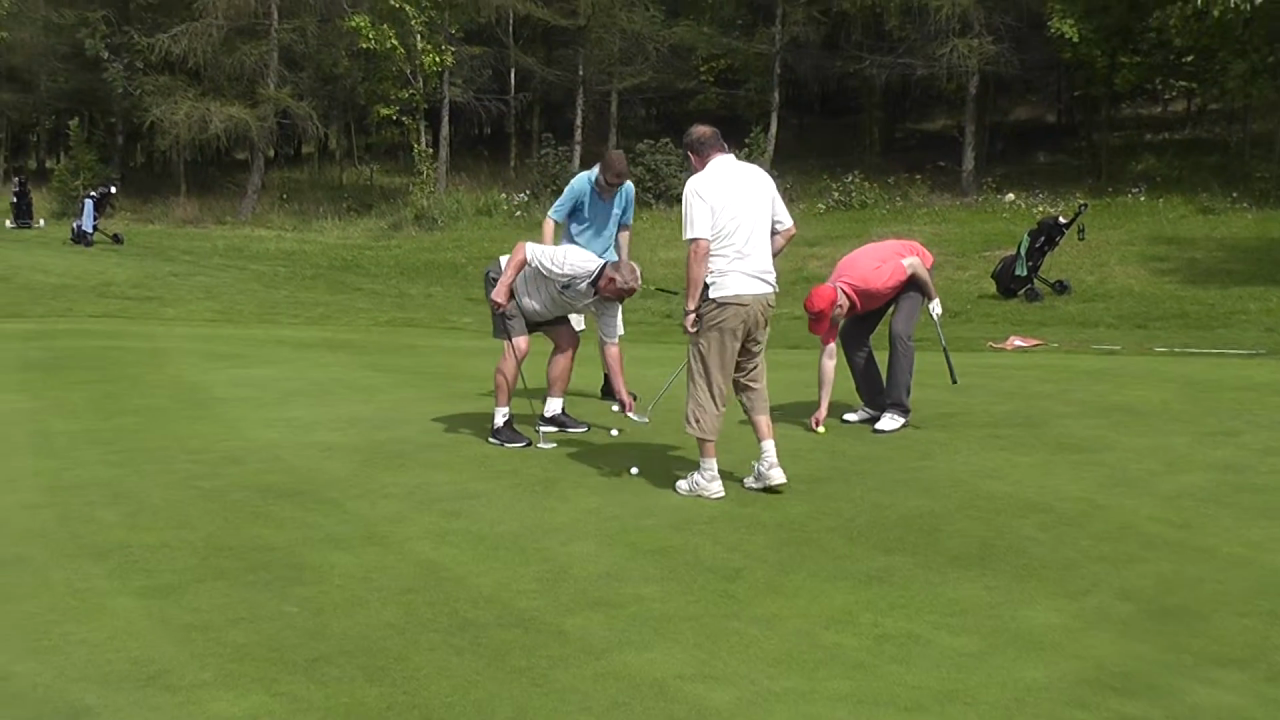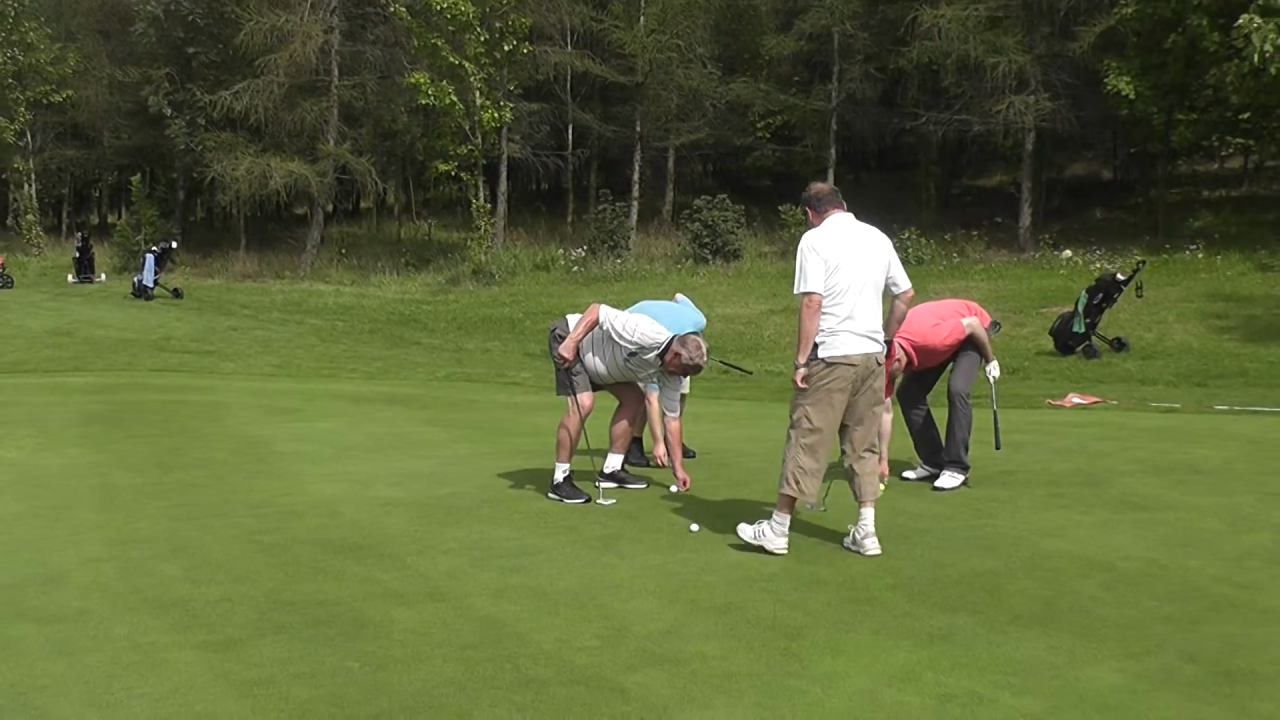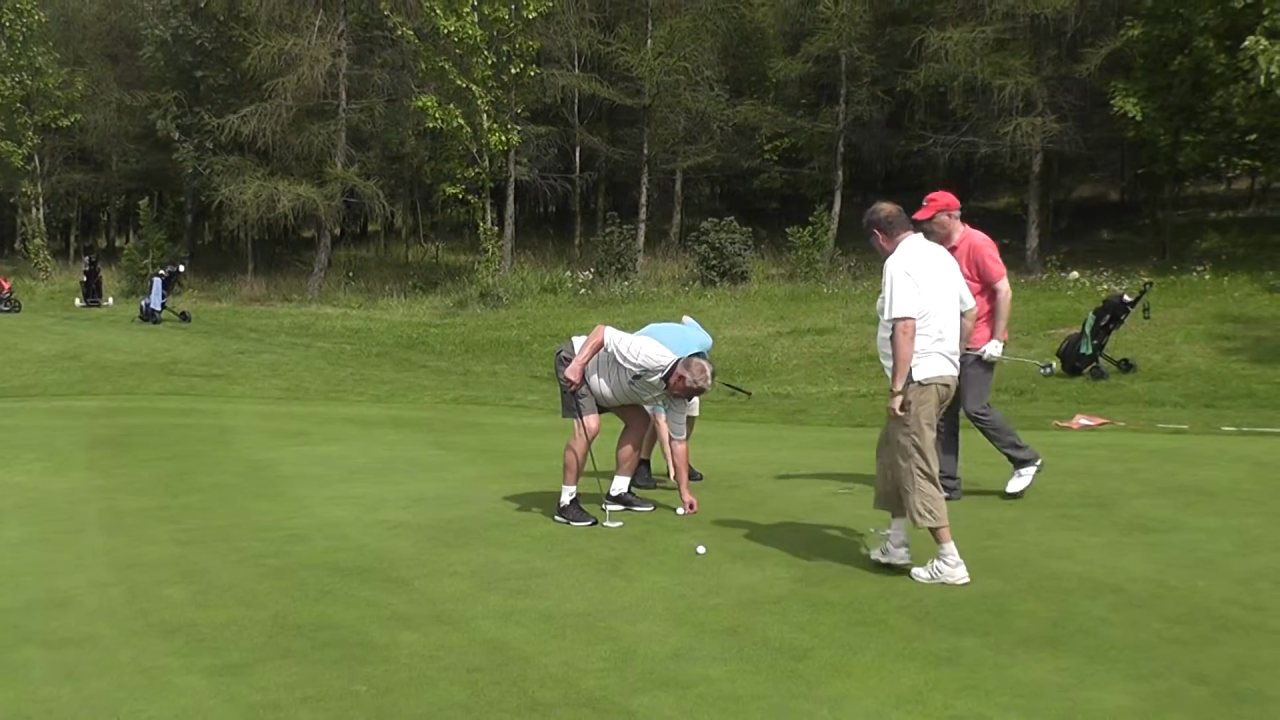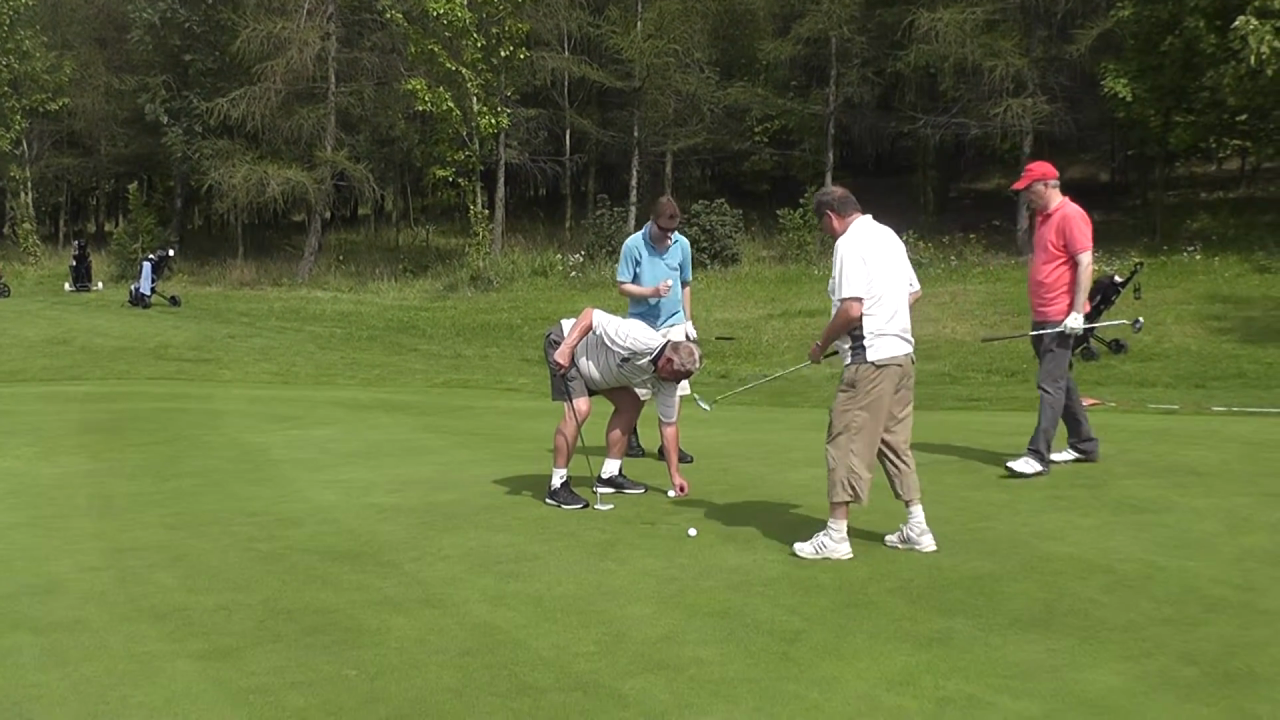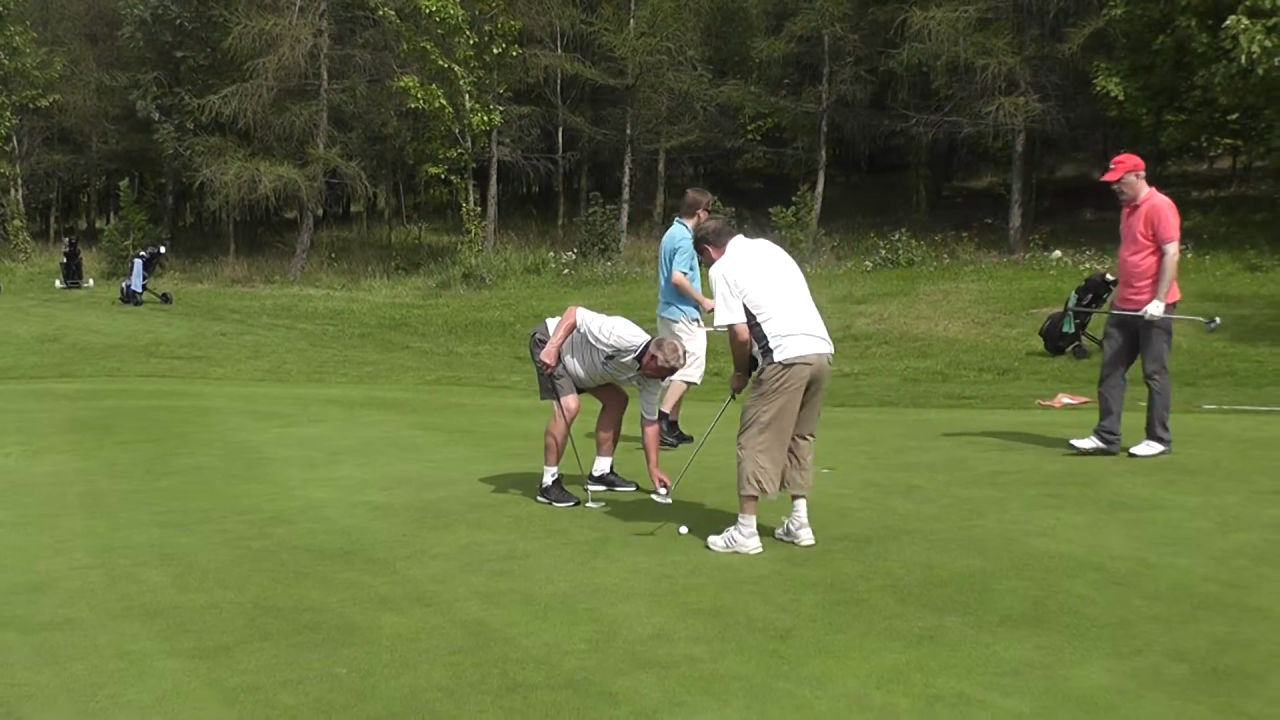
dt=1s
person 1, frame 1
left shoulder: (699, 183)
right shoulder: (759, 175)
left elbow: (699, 248)
right elbow: (786, 230)
left wrist: (691, 304)
left hip: (724, 296)
right hip: (762, 293)
left knee: (708, 383)
right knee: (752, 378)
left ankle: (708, 476)
right ankle: (768, 464)
person 1, frame 2
left shoulder: (815, 239)
right shoulder: (877, 237)
left elbow: (812, 304)
right elbow: (906, 295)
left wrist: (801, 360)
left hip: (832, 356)
right hip: (872, 354)
left knee: (807, 440)
right knee: (863, 443)
left ankle: (777, 529)
right ankle: (866, 531)
person 1, frame 3
left shoulder: (900, 263)
right shoulder: (941, 255)
left elbow: (904, 329)
right elbow: (970, 312)
left wrist: (896, 387)
left hip: (919, 378)
right hip: (945, 373)
left knee: (917, 467)
right knee: (893, 454)
left ankle: (949, 561)
right ankle: (897, 542)
person 1, frame 4
left shoulder: (850, 243)
right shoulder: (888, 235)
left elbow: (852, 309)
right elbow: (912, 290)
left wrist: (821, 344)
left hip: (870, 358)
right hip: (901, 353)
left knee: (847, 441)
right knee: (895, 440)
left ankle: (836, 535)
right ankle: (917, 527)
person 1, frame 5
left shoulder: (722, 268)
right shoulder: (769, 247)
left elbow: (740, 334)
left wrist: (740, 373)
right wrist: (750, 364)
left hip: (786, 358)
right hip: (821, 349)
left knee: (757, 441)
right knee: (799, 439)
left ankle: (746, 531)
right ankle: (799, 522)
person 2, frame 1
left shoulder: (871, 282)
right shoulder: (829, 301)
left elbow: (913, 263)
right elbow: (828, 356)
left wrist: (932, 298)
right wrist: (823, 407)
left hip: (913, 270)
right hip: (885, 267)
left knee: (899, 331)
right knee: (850, 336)
left ankle: (897, 410)
right ankle: (875, 404)
person 2, frame 2
left shoulder: (928, 338)
right shoulder: (887, 356)
left elbow: (972, 323)
right elbow: (886, 410)
left wrist: (990, 360)
left hip: (971, 330)
right hip: (945, 327)
left knee: (958, 389)
right knee: (908, 394)
left ankle: (956, 467)
right ankle: (933, 462)
person 2, frame 3
left shoulder: (978, 244)
right shoulder: (938, 249)
left elbow: (1003, 291)
left wrist: (998, 340)
left hip: (980, 343)
left knee: (974, 407)
right knee: (943, 411)
left ankle: (1025, 460)
right ankle: (948, 482)
person 2, frame 4
left shoulder: (1071, 216)
right shoulder: (1043, 217)
left elbow: (1085, 264)
left wrist: (1078, 311)
left hip: (1061, 317)
right hip: (1042, 316)
left knee: (1050, 384)
right knee: (1060, 383)
left ankle: (1038, 455)
right ankle: (1083, 444)
person 2, frame 5
left shoulder: (1160, 207)
right shoulder: (1128, 208)
left elbow: (1171, 254)
left wrist: (1159, 300)
left hip: (1153, 306)
right hip: (1125, 305)
left knee: (1155, 372)
right knee: (1111, 367)
left ankle: (1158, 438)
right ankle: (1106, 436)
person 3, frame 1
left shoulder: (628, 190)
right shoulder: (579, 185)
right elbow: (550, 220)
left wrist: (624, 265)
right knee: (571, 324)
left ankle: (610, 383)
person 3, frame 2
left shoulder: (699, 322)
left elbow: (679, 297)
right elbow: (652, 399)
right wrist: (658, 443)
left knee: (682, 383)
right knee: (644, 388)
right ankle: (634, 444)
person 3, frame 3
left shoulder: (704, 343)
left elbow: (685, 319)
right elbow: (660, 420)
right wrist: (670, 463)
left knee: (691, 404)
right knee: (652, 411)
right ankle: (641, 467)
person 3, frame 4
left shoulder: (682, 245)
right shoulder: (633, 245)
right elbow: (623, 286)
left wrist: (688, 321)
right wrist: (652, 291)
left hip: (673, 324)
left knee: (676, 383)
right knee: (639, 384)
right ankle: (631, 434)
person 3, frame 5
left shoulder: (673, 233)
right shoulder: (682, 237)
right elbow: (677, 278)
right wrist: (703, 301)
left hip: (668, 312)
right hip: (683, 314)
left knee: (676, 370)
right knee: (689, 368)
left ankle: (671, 426)
right ankle: (662, 418)
person 4, frame 1
left shoulder: (607, 300)
right shoulder: (575, 263)
left elbow: (611, 344)
right elbow: (522, 249)
left wrist: (621, 391)
right wrist: (503, 287)
right hip: (505, 281)
left knee: (569, 341)
right knee: (519, 346)
left ankle: (552, 413)
right ankle: (500, 424)
person 4, frame 2
left shoulder: (670, 374)
right shoulder: (646, 333)
left elbow: (672, 418)
right elbow: (597, 309)
left wrist: (678, 467)
right wrist: (571, 342)
right hip: (569, 336)
left knee: (634, 399)
right knee: (583, 403)
left ankle: (611, 470)
right ankle: (560, 480)
person 4, frame 3
left shoulder: (676, 398)
right shoulder: (650, 357)
left elbow: (678, 440)
right elbow: (601, 331)
left wrist: (684, 491)
right wrist: (577, 365)
right hip: (575, 359)
left knee: (639, 421)
right knee: (589, 426)
left ankle: (618, 492)
right ankle: (567, 503)
person 4, frame 4
left shoulder: (665, 381)
right shoulder: (639, 339)
left elbow: (668, 423)
right elbow: (590, 313)
left wrist: (675, 474)
right wrist: (566, 348)
right hip: (564, 342)
left knee: (630, 404)
right knee: (580, 409)
left ankle: (609, 475)
right ankle: (558, 485)
person 4, frame 5
left shoulder: (650, 378)
right shoulder: (624, 337)
left elbow: (650, 421)
right elbow: (573, 312)
left wrist: (654, 469)
right wrist: (552, 348)
right hip: (550, 341)
left knee: (617, 401)
right knee: (569, 406)
left ankle: (600, 472)
right ankle: (549, 483)
